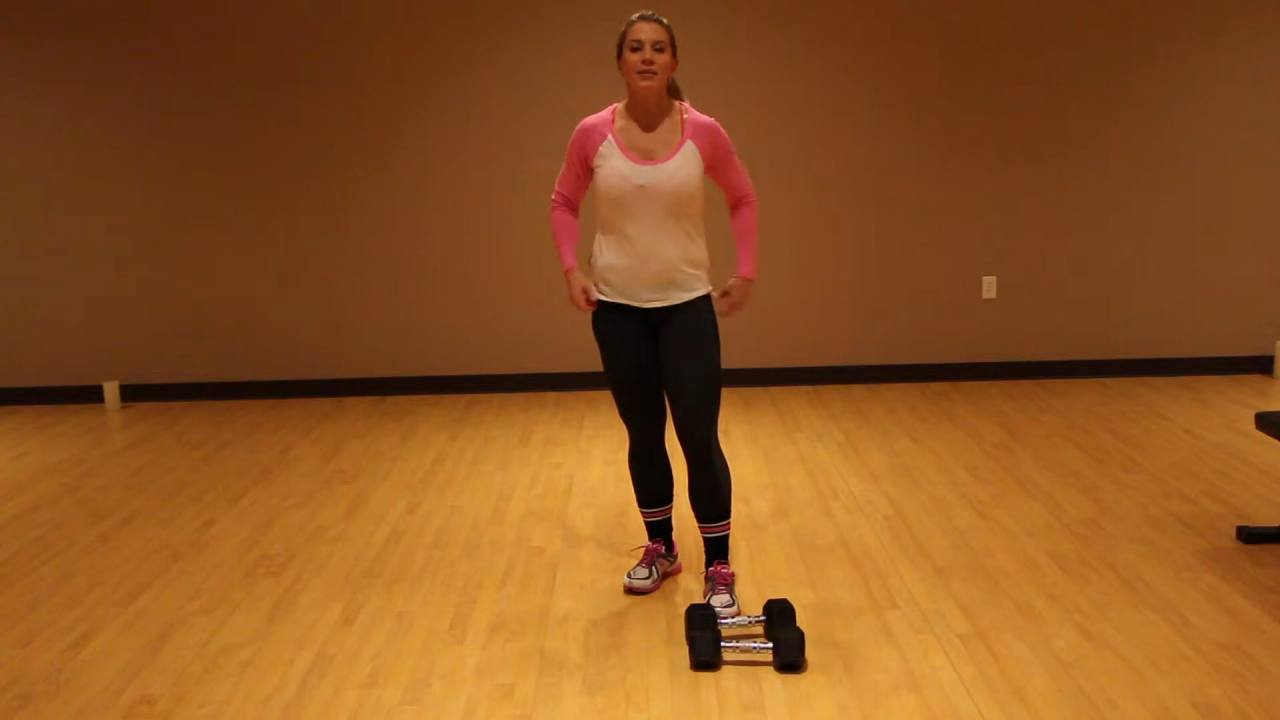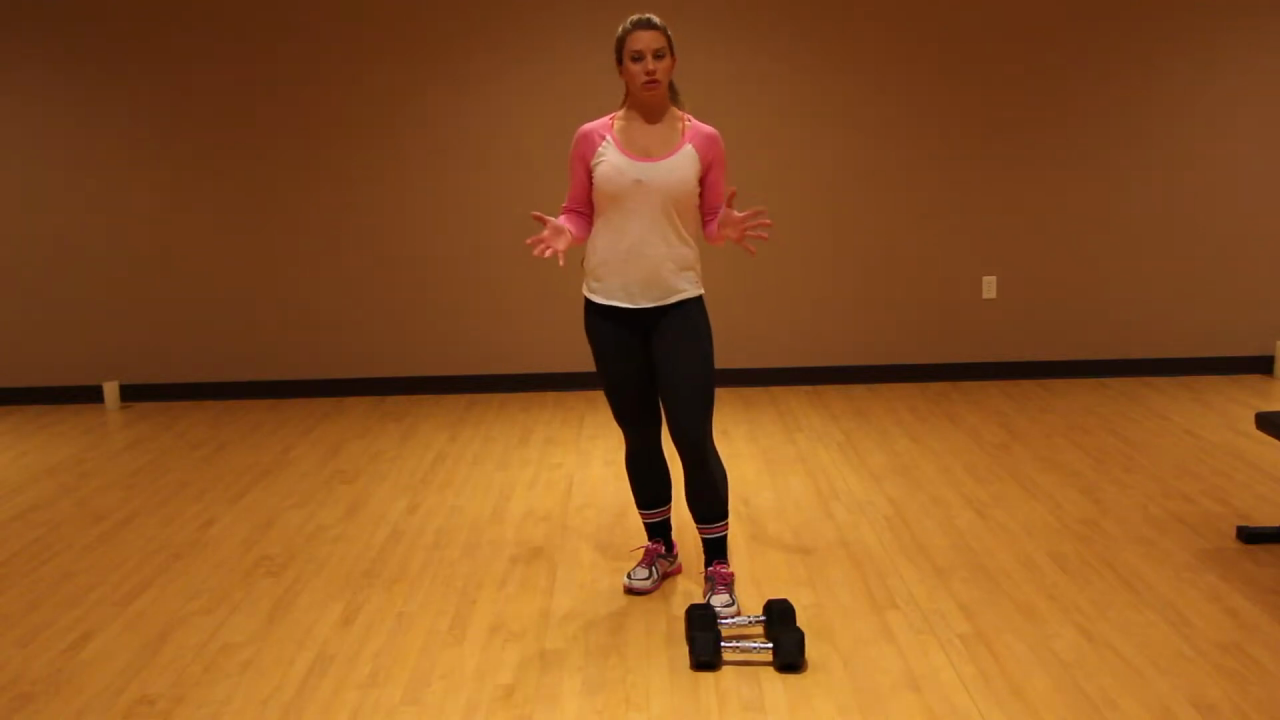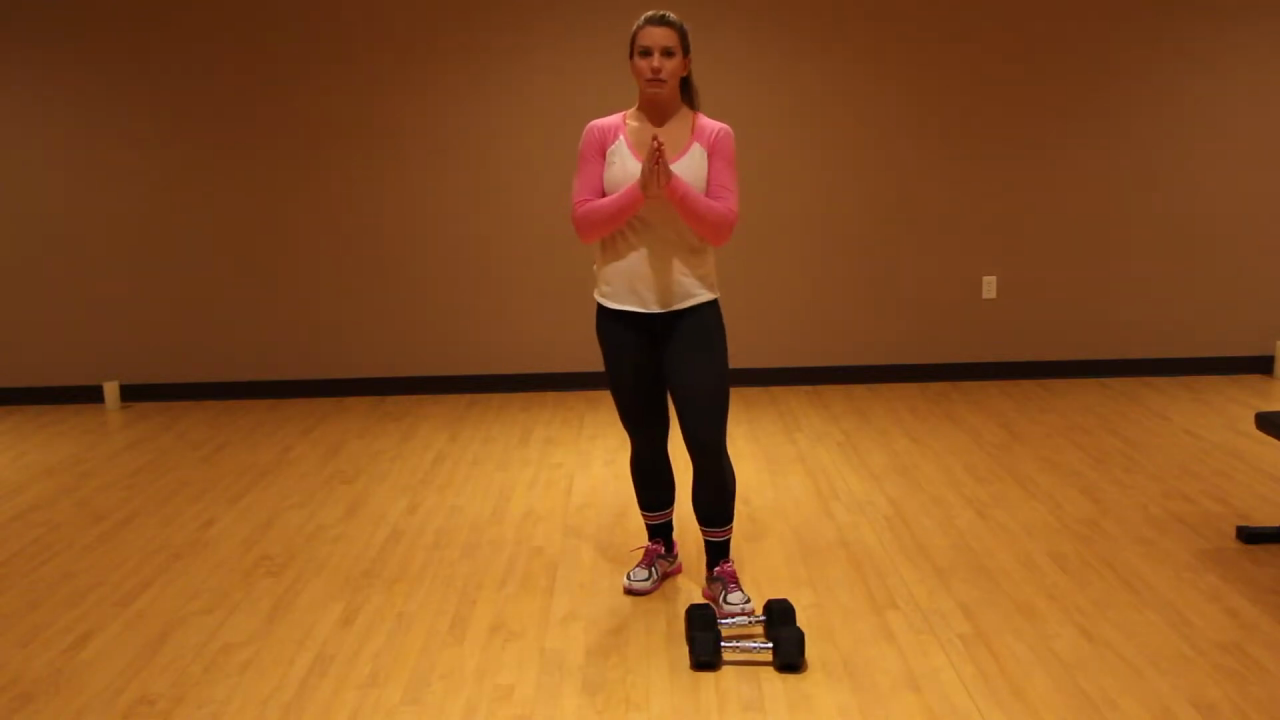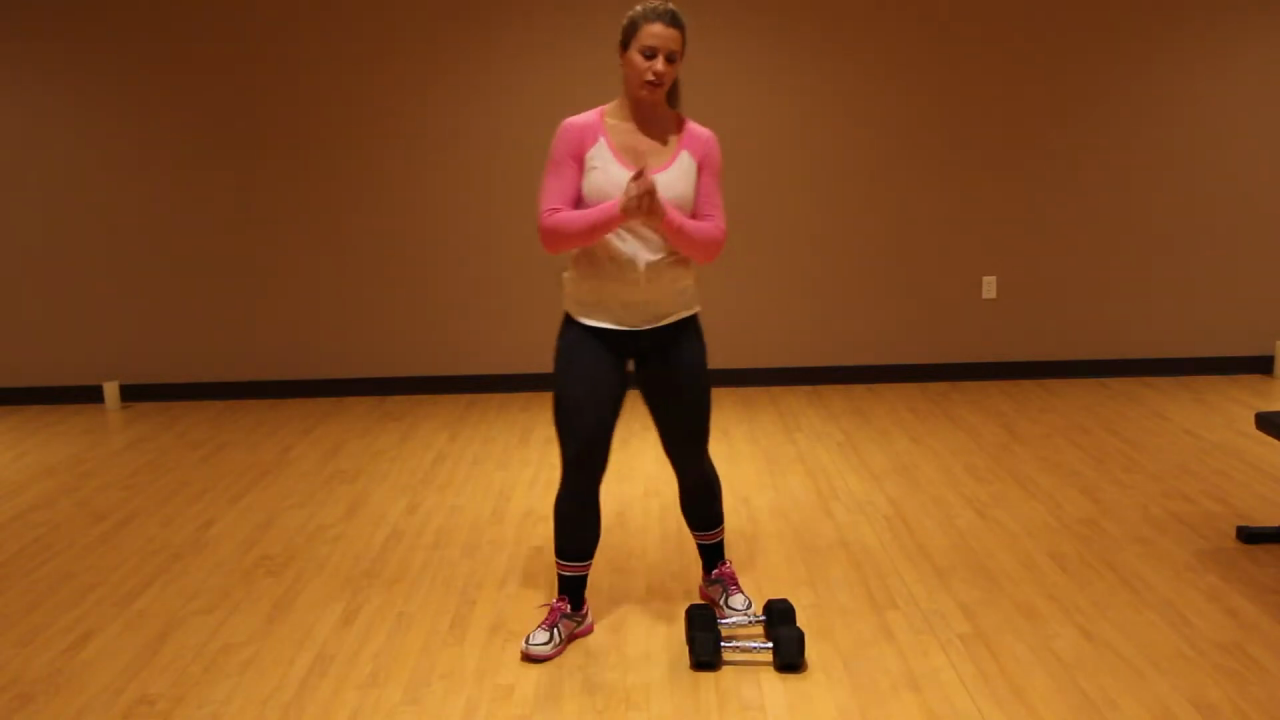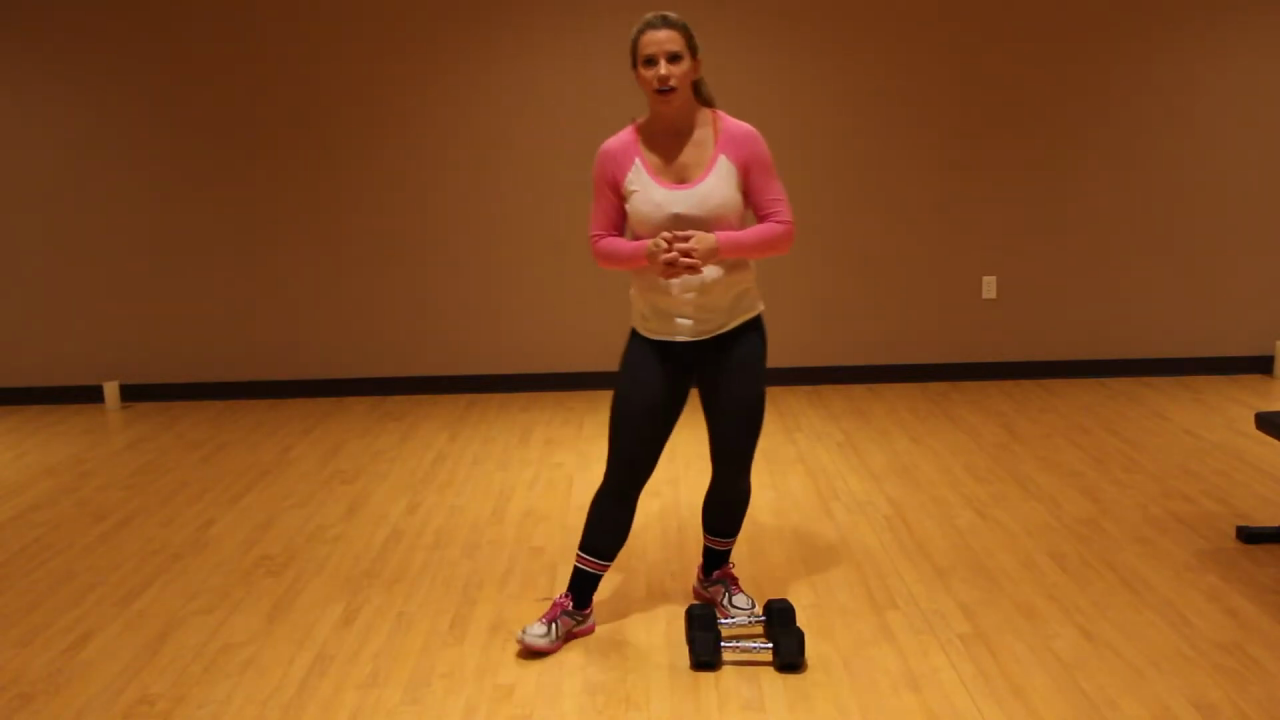
dt=1s
person 1, frame 1
left shoulder: (703, 132)
right shoulder: (592, 133)
left elbow: (743, 200)
right elbow: (564, 203)
left wrist: (745, 272)
right wrist: (571, 267)
left hip: (688, 305)
right hip: (618, 308)
left knee: (699, 437)
right knee: (643, 436)
left ankle: (718, 568)
right ankle: (660, 549)
person 1, frame 2
left shoulder: (703, 140)
right shoulder: (591, 138)
left elbow: (709, 221)
right elbow: (579, 213)
left wrist: (727, 228)
right wrist: (563, 231)
left hip: (679, 307)
right hip: (610, 309)
left knee: (694, 438)
right knee: (639, 437)
left ankle: (717, 568)
right ankle: (660, 548)
person 1, frame 3
left shoulder: (715, 136)
right shoulder: (601, 134)
left elbow: (722, 226)
right elbow: (584, 223)
left wrist: (671, 183)
right wrist: (639, 186)
left hip: (693, 309)
right hip: (623, 312)
left knee: (708, 444)
right knee: (646, 440)
left ankle: (720, 569)
right ankle: (660, 549)
person 1, frame 4
left shoulder: (700, 143)
right shoulder: (578, 132)
left elbow: (713, 242)
right elbow: (551, 230)
left wrist: (662, 215)
right wrist: (619, 208)
left hip: (672, 327)
right hip: (591, 327)
left knee: (691, 459)
right knee: (580, 469)
left ankle: (716, 575)
right ankle: (570, 607)
person 1, frame 5
left shoulder: (741, 140)
right shoulder: (616, 153)
left elbow: (781, 230)
right elbow: (601, 243)
left wrist: (716, 244)
right wrist: (648, 252)
left hip: (734, 333)
right hip: (655, 337)
left knee: (733, 469)
right knee: (624, 472)
left ankle: (715, 576)
right ankle: (575, 604)
